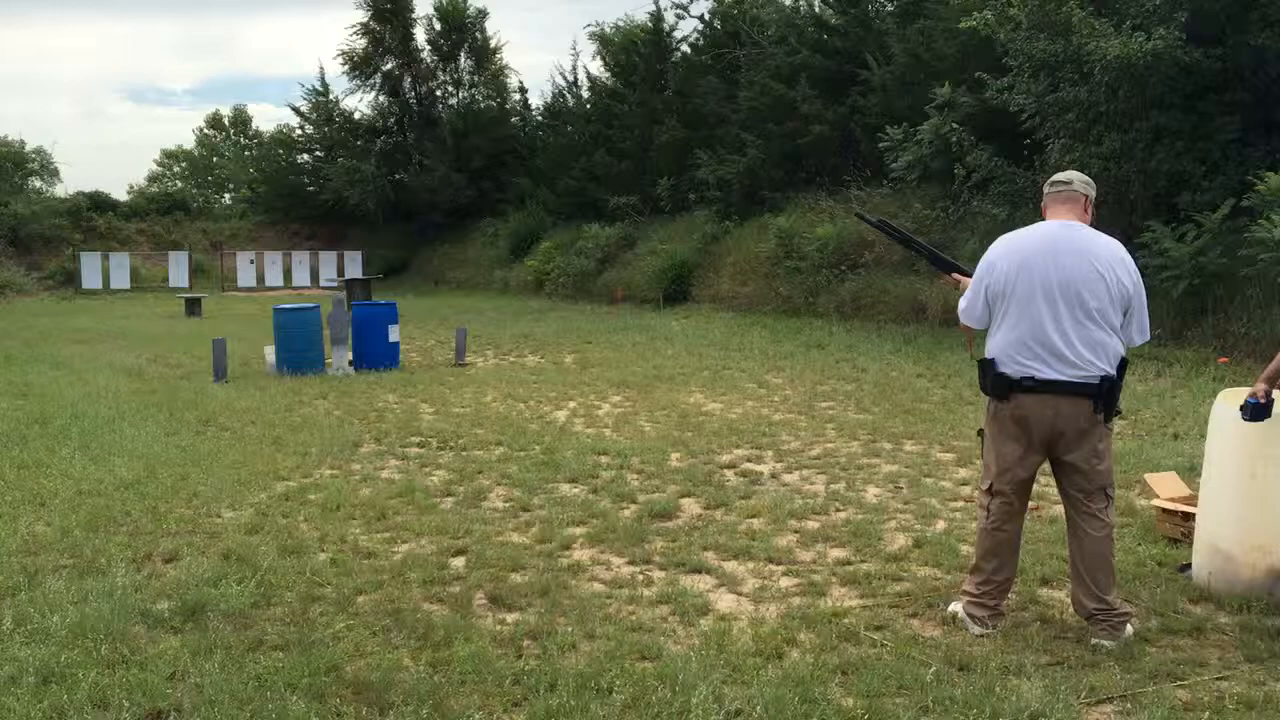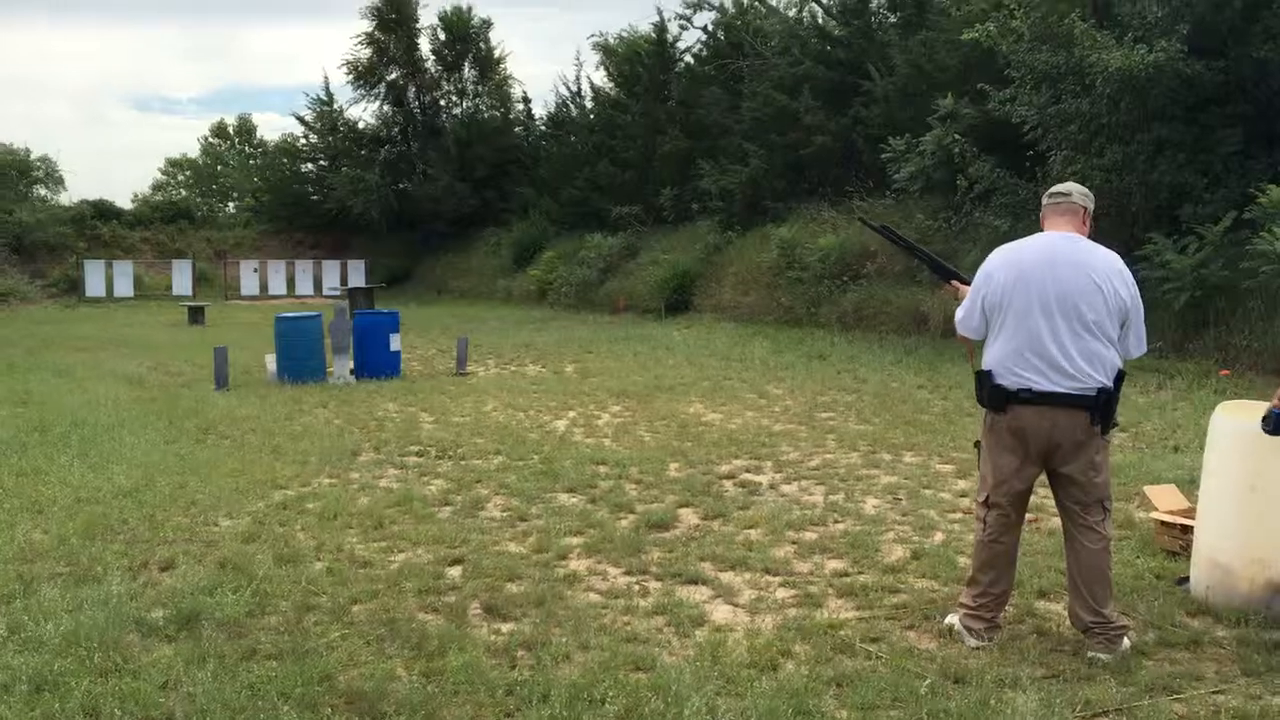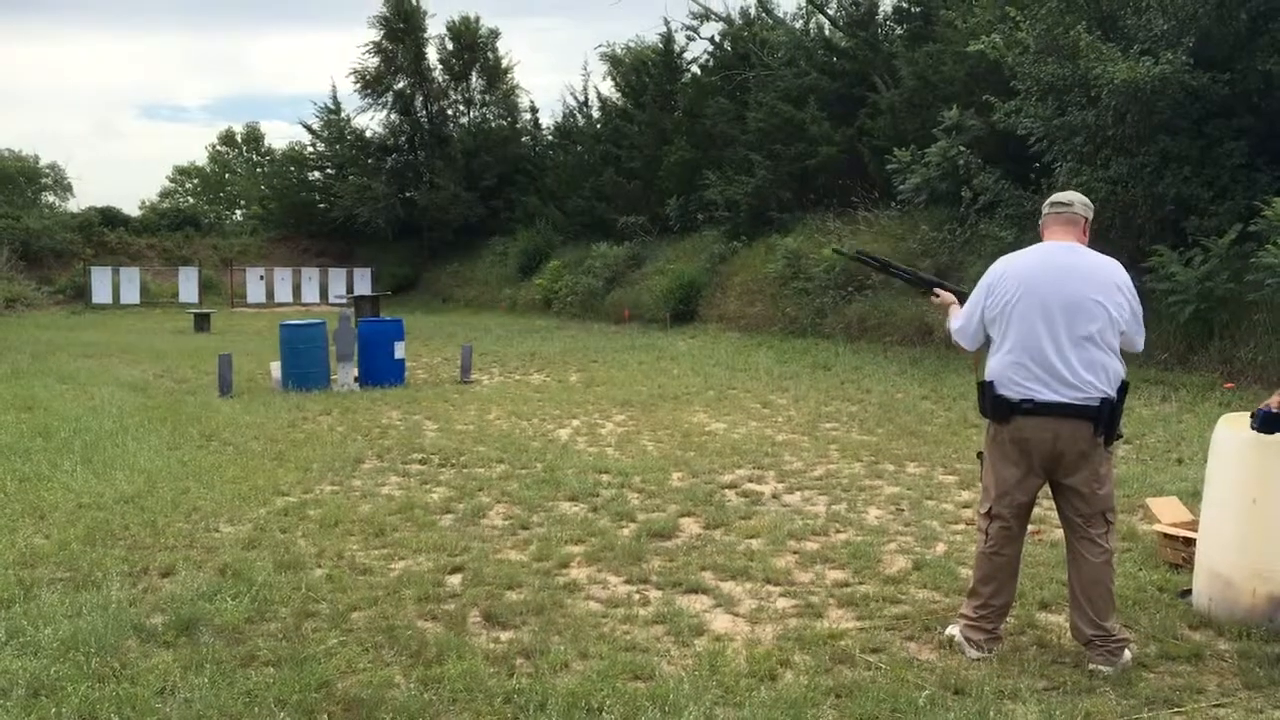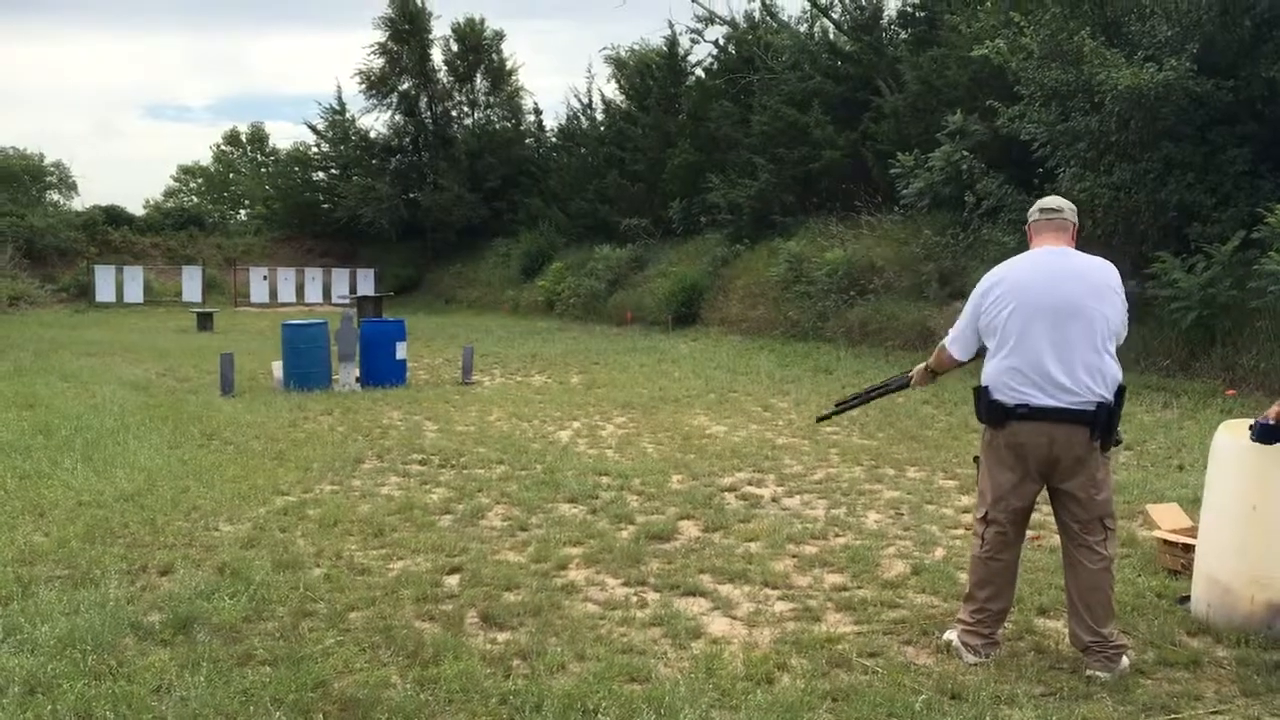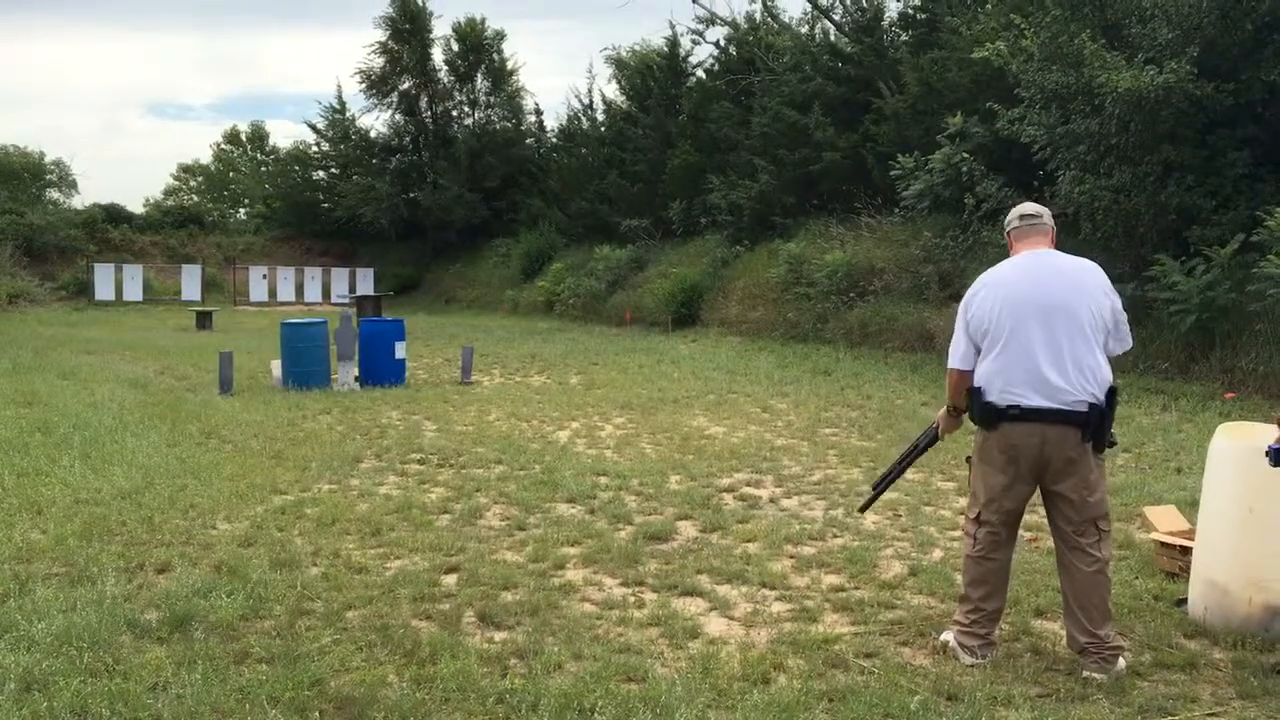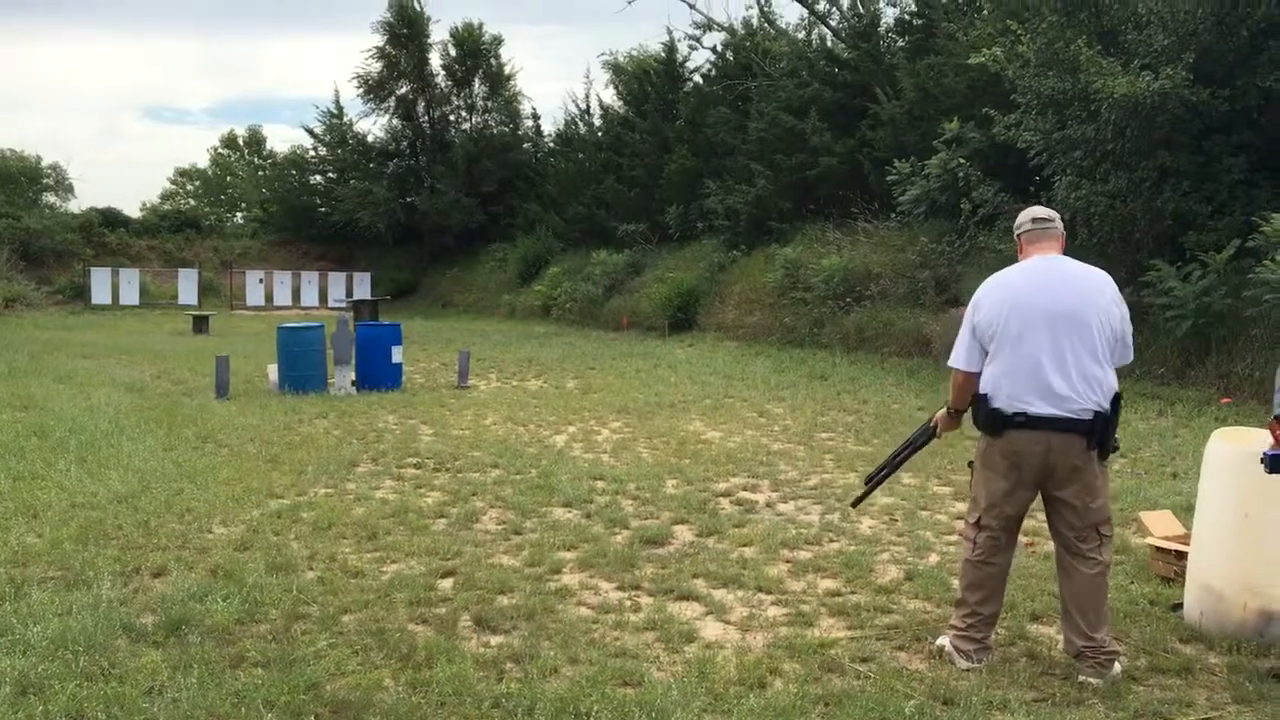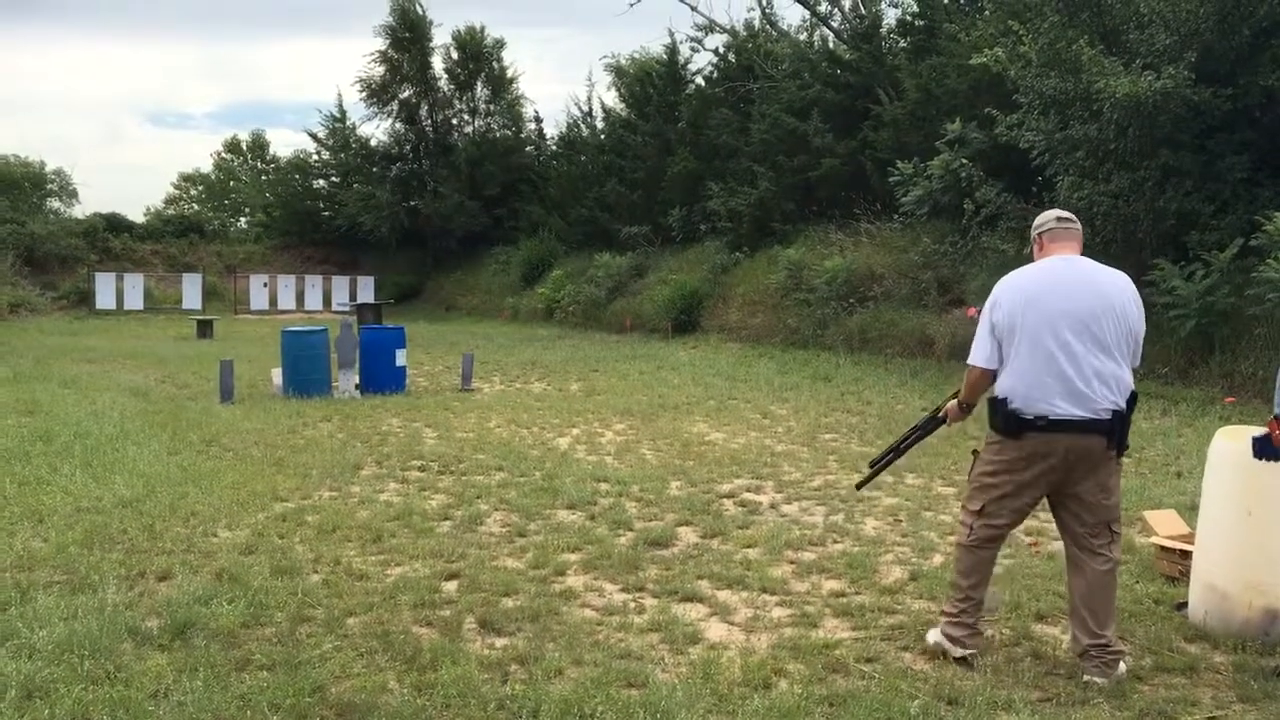
dt=0.3s
person 1, frame 1
left shoulder: (1006, 248)
right shoulder: (1114, 254)
left elbow: (971, 319)
right elbow: (1134, 336)
left wrist: (968, 289)
left hip: (1015, 399)
right hip: (1085, 403)
left knee: (1000, 505)
right knee: (1092, 511)
left ankle: (982, 608)
right ankle: (1105, 619)
person 1, frame 2
left shoulder: (1003, 259)
right shoulder: (1112, 266)
left elbow: (968, 330)
right elbow: (1131, 348)
left wrist: (968, 298)
left hip: (1012, 411)
right hip: (1082, 416)
left knee: (996, 517)
right knee: (1089, 524)
left ankle: (978, 620)
right ankle: (1102, 632)
person 1, frame 3
left shoulder: (1006, 269)
right shoulder: (1113, 273)
left elbow: (966, 336)
right elbow: (1133, 341)
left wrist: (950, 308)
left hip: (1016, 423)
right hip: (1086, 425)
left knee: (1000, 529)
right knee: (1092, 534)
left ankle: (980, 632)
right ankle: (1104, 644)
person 1, frame 4
left shoulder: (1000, 278)
right shoulder: (1105, 274)
left elbow: (957, 350)
left wrist: (929, 369)
left hip: (1012, 427)
right hip: (1083, 429)
left knee: (996, 533)
right knee: (1090, 540)
left ankle: (977, 637)
right ankle: (1101, 650)
person 1, frame 5
left shoulder: (986, 285)
right shoulder: (1091, 275)
left elbow: (961, 368)
right elbow: (1117, 345)
left wrist: (952, 411)
left hip: (1005, 429)
right hip: (1076, 430)
left knee: (988, 534)
right knee: (1085, 542)
left ankle: (973, 638)
right ankle: (1098, 652)
person 1, frame 6
left shoulder: (994, 287)
right shoulder: (1101, 284)
left elbow: (965, 370)
right elbow: (1120, 358)
left wrist: (952, 412)
left hip: (1009, 436)
right hip: (1079, 437)
left knee: (987, 540)
right knee: (1086, 547)
left ankle: (969, 642)
right ankle: (1094, 657)
person 1, frame 7
left shoulder: (1013, 285)
right shoulder: (1120, 286)
left elbow: (981, 367)
right elbow: (1130, 359)
left wrist: (963, 404)
left hip: (1024, 434)
right hip: (1097, 436)
left knee: (980, 526)
right knee: (1095, 546)
left ankle: (958, 632)
right ankle: (1100, 656)
